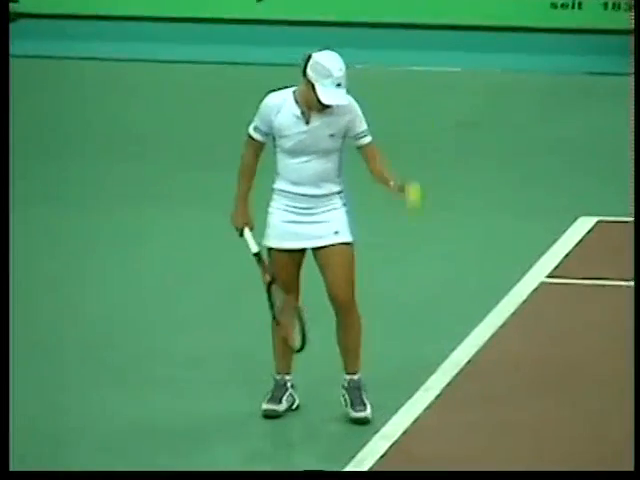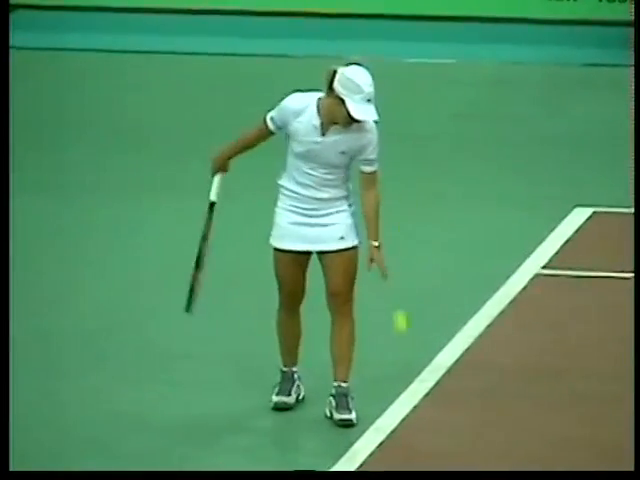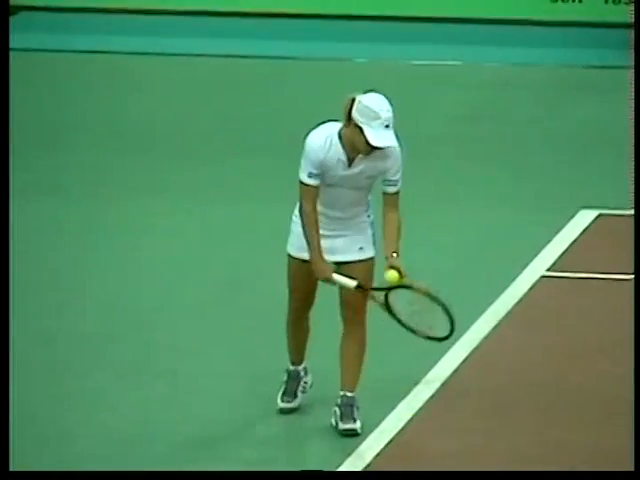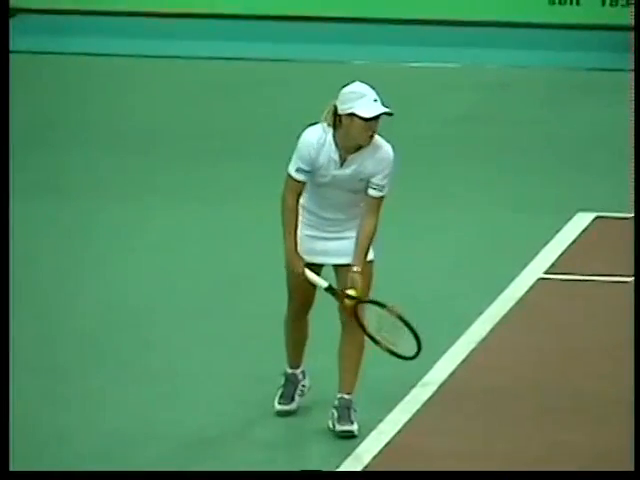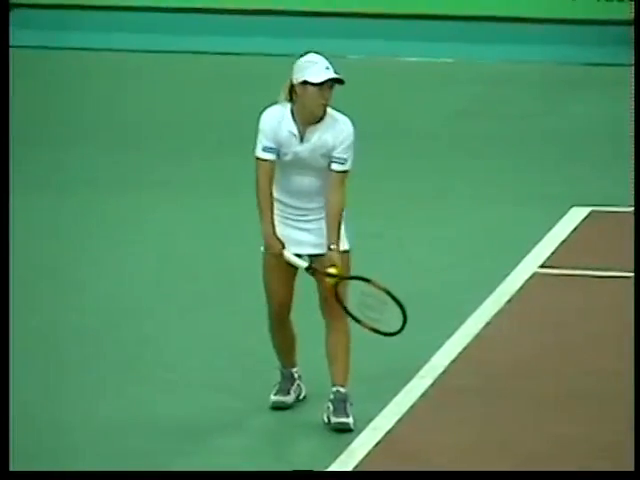
dt=1s
person 1, frame 1
left shoulder: (347, 109)
right shoulder: (273, 105)
left elbow: (372, 157)
right elbow: (251, 153)
left wrist: (392, 184)
right wrist: (241, 205)
left hip: (329, 213)
right hip: (285, 213)
left knee: (344, 301)
left ankle: (352, 382)
right ankle: (283, 383)
person 1, frame 2
left shoulder: (365, 131)
right shoulder: (295, 106)
left elbow: (369, 188)
right elbow: (263, 131)
left wrist: (375, 243)
right wrist: (227, 155)
left hip: (336, 220)
right hip: (291, 216)
left knee: (341, 303)
right knee: (289, 301)
left ankle: (341, 390)
right ankle: (289, 375)
person 1, frame 3
left shoulder: (390, 153)
right shoulder: (318, 142)
left elbow: (391, 208)
right elbow: (308, 204)
left wrist: (392, 256)
right wrist: (317, 257)
left hip: (356, 235)
right hip: (312, 231)
left knee: (355, 316)
right knee: (299, 309)
left ankle: (347, 400)
right ankle: (297, 373)
person 1, frame 4
left shoulder: (382, 155)
right shoulder: (312, 140)
left elbow: (370, 215)
right elbow: (291, 196)
left wrist: (356, 267)
right wrist: (290, 249)
left hip: (352, 238)
right hip: (309, 233)
left knee: (353, 318)
right knee: (297, 311)
left ankle: (344, 402)
right ankle: (294, 376)
person 1, frame 5
left shoulder: (342, 128)
right shoulder: (272, 119)
left elbow: (336, 191)
right elbow: (264, 181)
left wrist: (333, 246)
right wrist: (269, 233)
left hip: (324, 228)
right hip: (282, 226)
left knee: (334, 311)
right knee: (277, 310)
left ankle: (339, 394)
right ankle: (291, 377)
